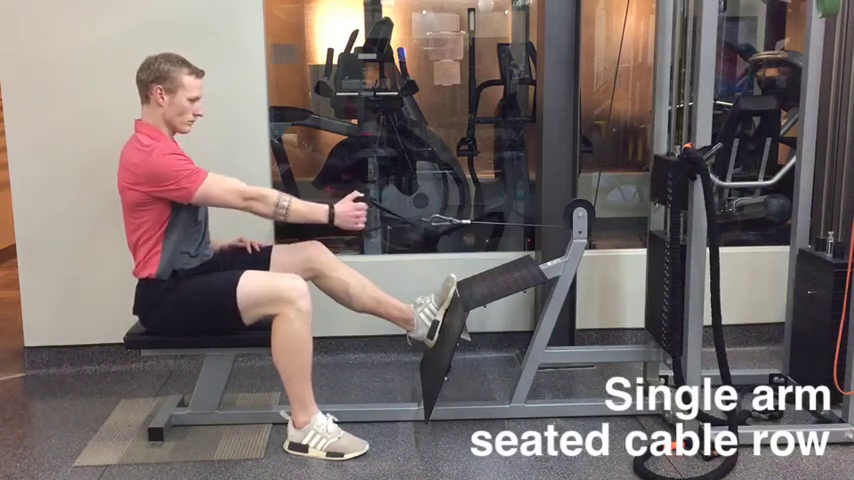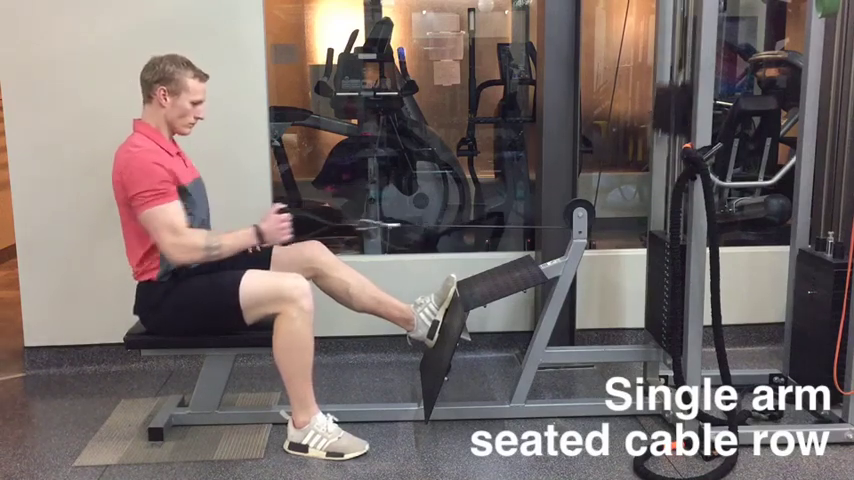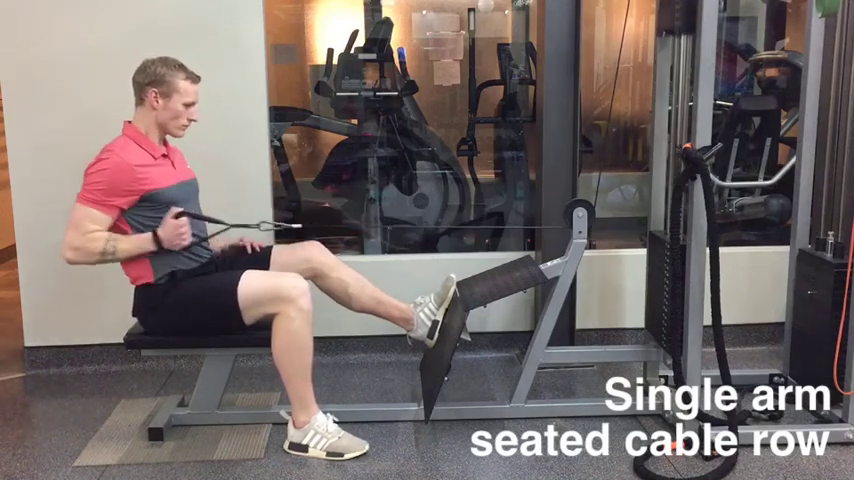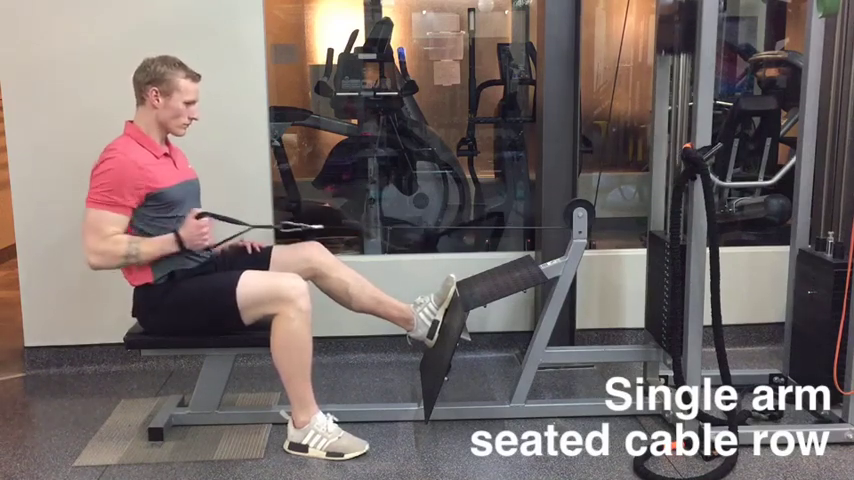
dt=0.4s
person 1, frame 1
left shoulder: (156, 146)
right shoulder: (151, 155)
right elbow: (248, 198)
left wrist: (221, 246)
right wrist: (331, 213)
left hip: (193, 269)
right hip: (168, 294)
left knee: (312, 255)
right knee: (291, 293)
left ankle: (414, 320)
right ankle: (305, 426)
person 1, frame 2
left shoulder: (162, 147)
right shoulder: (141, 157)
right elbow: (180, 248)
left wrist: (243, 240)
right wrist: (256, 233)
left hip: (193, 274)
right hip: (169, 294)
left knee: (312, 254)
right knee: (293, 292)
left ankle: (416, 321)
right ankle: (306, 426)
person 1, frame 3
left shoulder: (166, 152)
right shoulder: (117, 162)
right elbow: (76, 246)
left wrist: (221, 245)
right wrist: (157, 239)
left hip: (201, 266)
right hip: (167, 294)
left knee: (312, 254)
right knee: (291, 290)
left ankle: (415, 321)
right ankle: (305, 426)
person 1, frame 4
left shoulder: (168, 151)
right shoulder: (121, 162)
right elbow: (99, 251)
left wrist: (220, 247)
right wrist: (178, 240)
left hip: (199, 270)
right hip: (166, 295)
left knee: (311, 254)
right knee: (289, 291)
left ankle: (415, 321)
right ankle: (305, 426)
